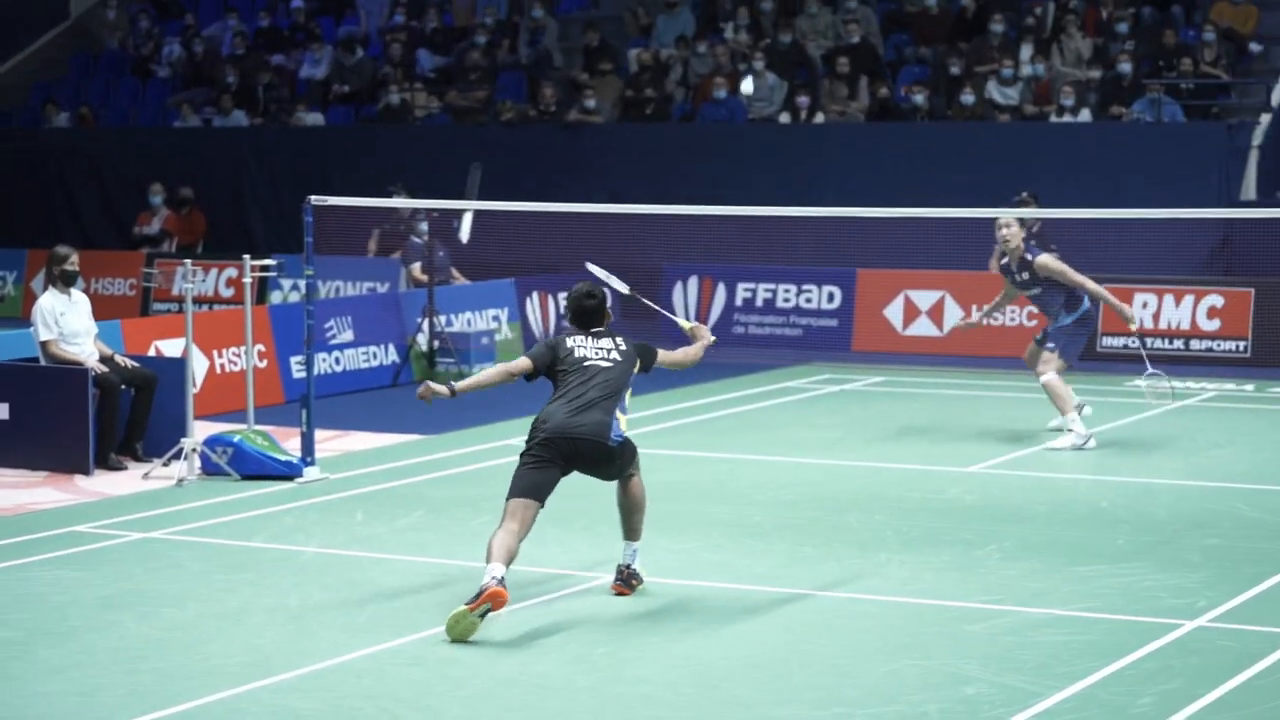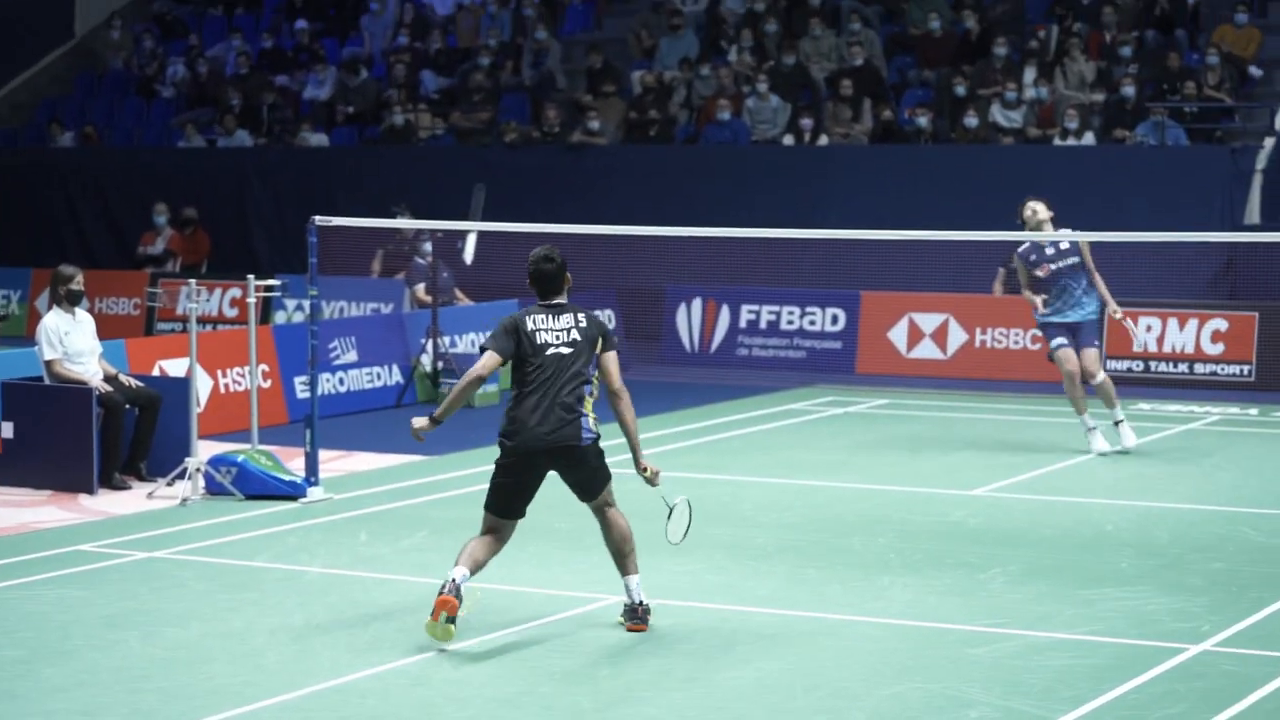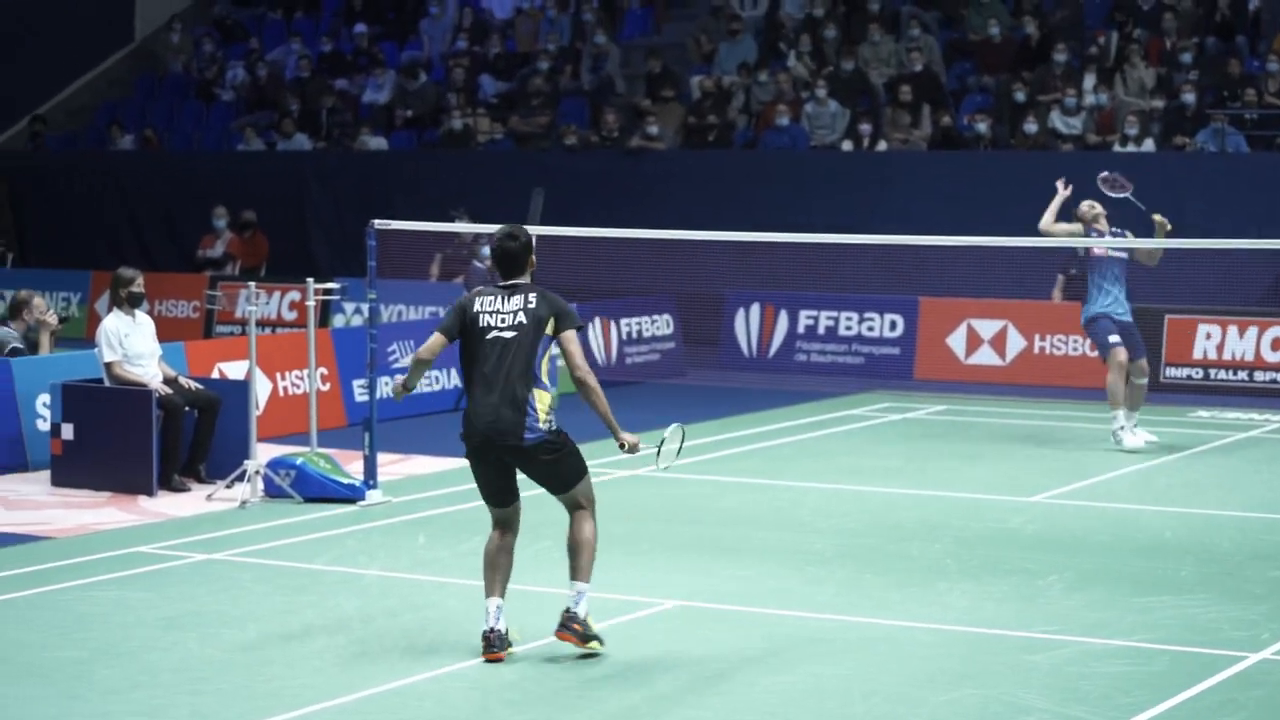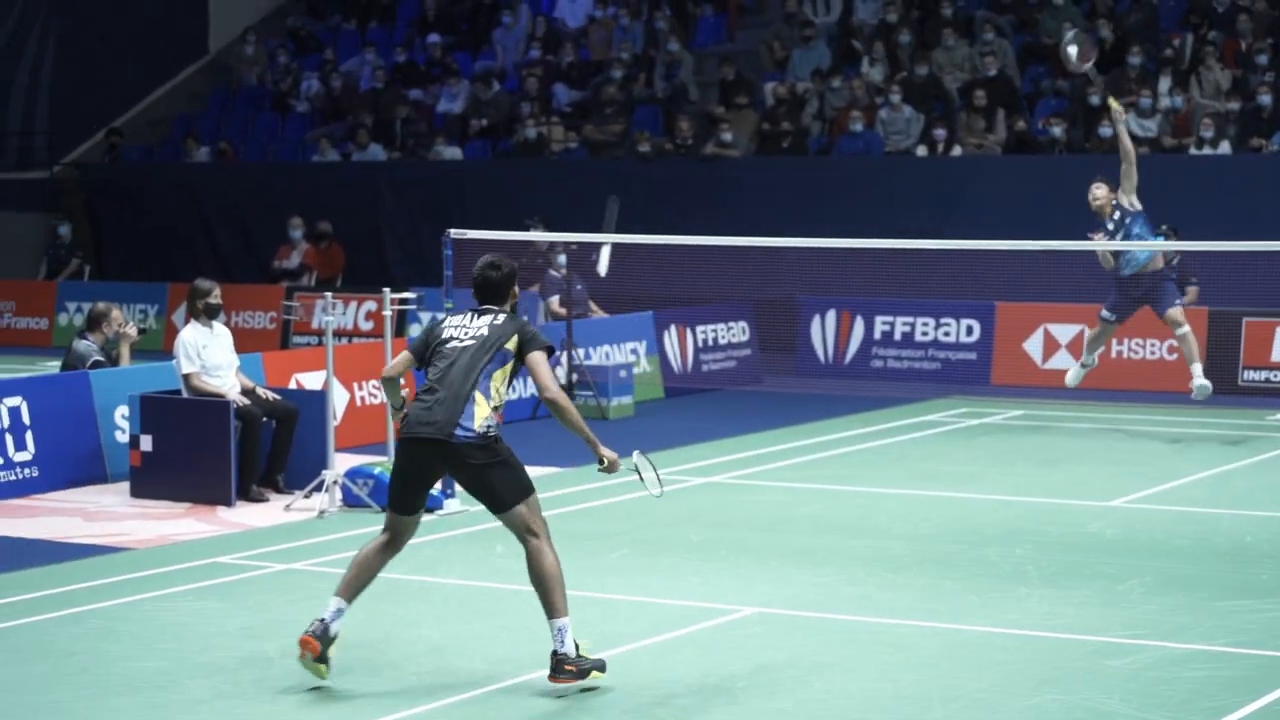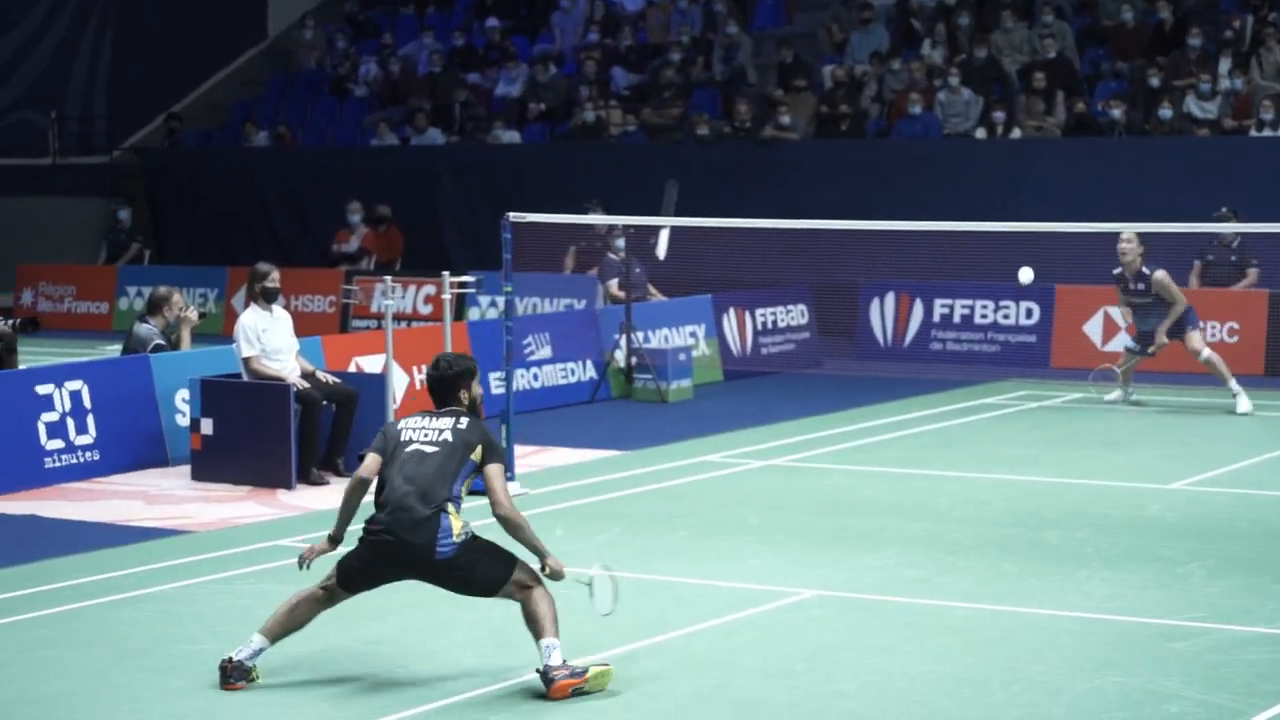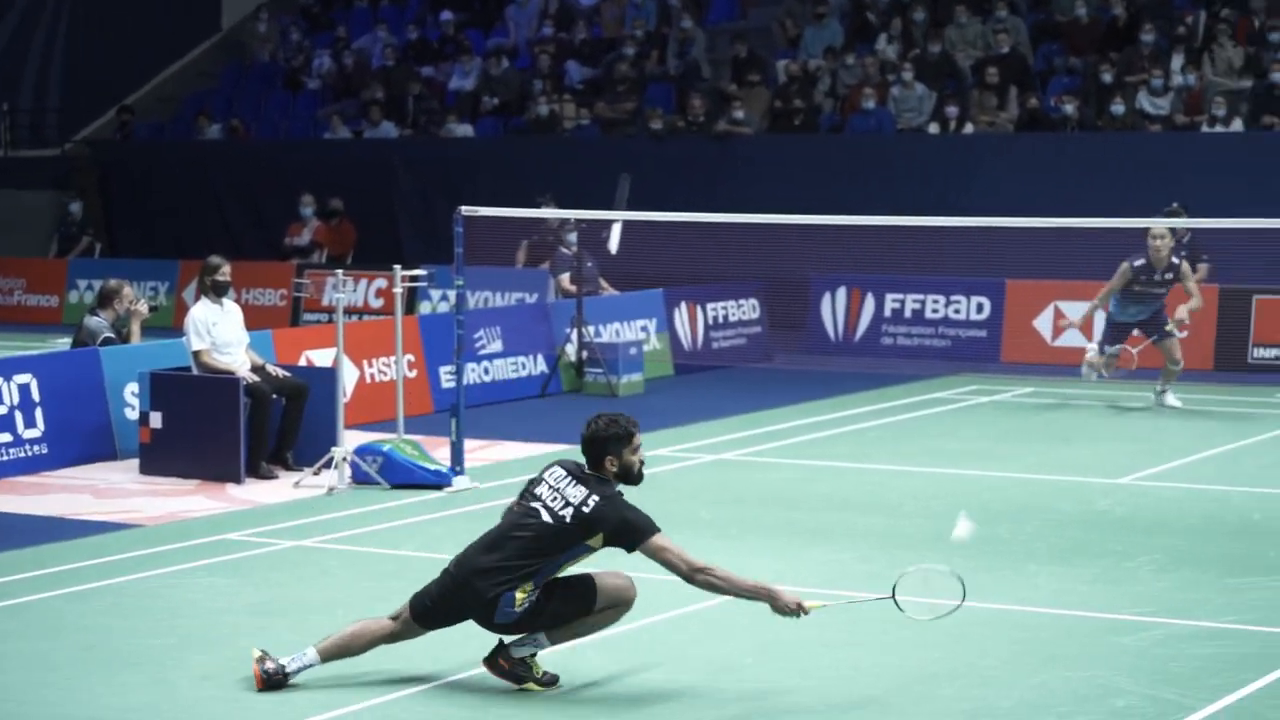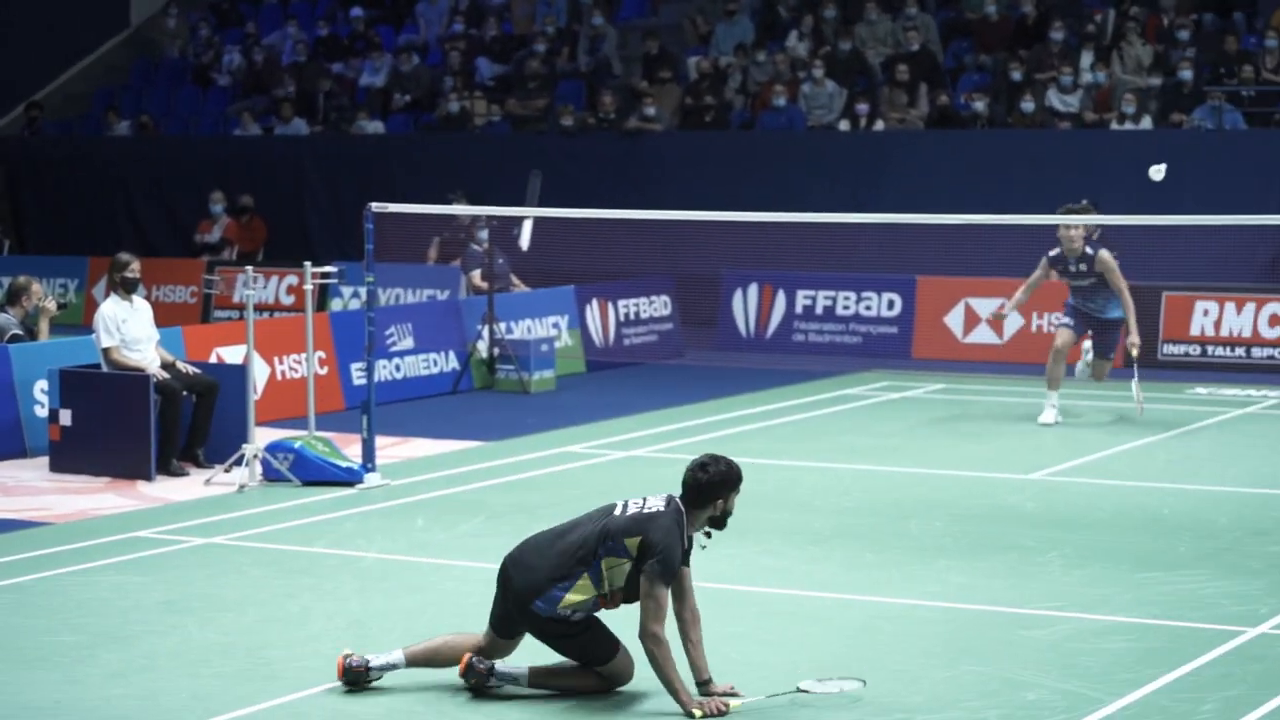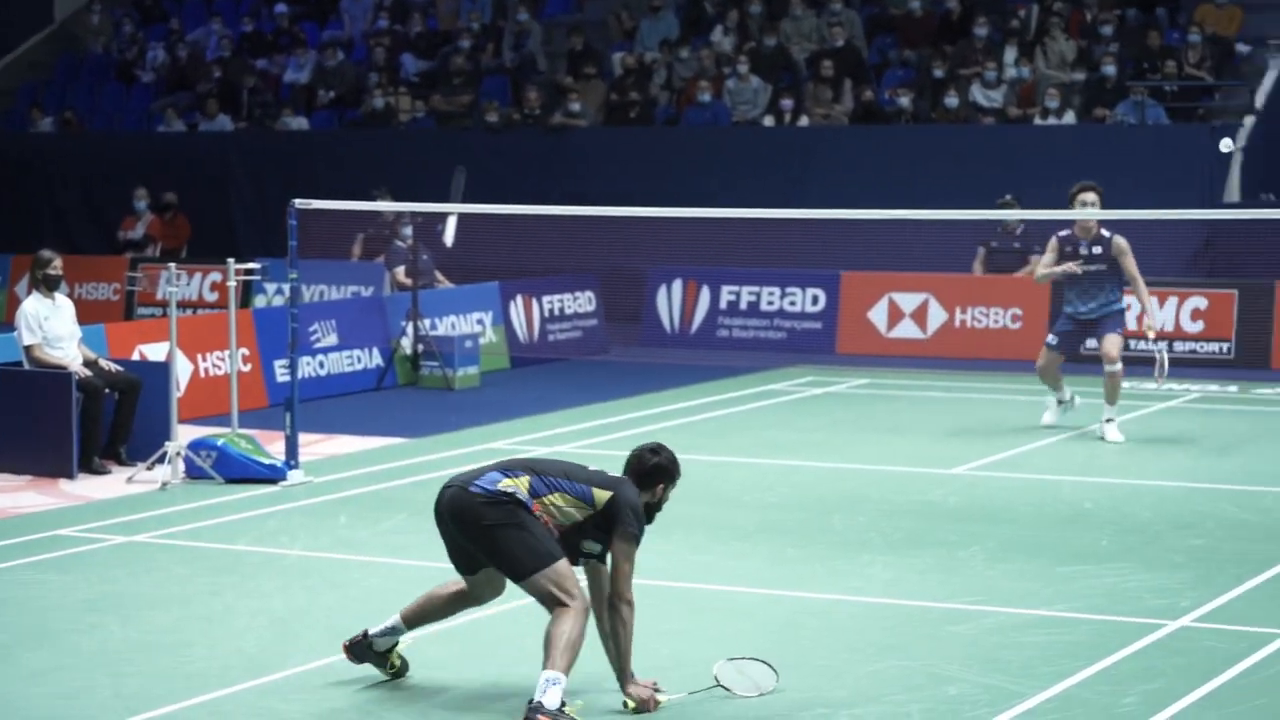
dt=0.3s
person 1, frame 1
left shoulder: (558, 344)
right shoulder: (630, 346)
left elbow: (509, 369)
right elbow: (683, 358)
left wrist: (452, 389)
right wrist: (702, 338)
left hip: (550, 434)
right hip: (602, 438)
left knee: (512, 524)
right knee: (630, 472)
left ankle: (492, 584)
right ankle: (628, 569)
person 1, frame 2
left shoulder: (516, 324)
right shoulder: (594, 326)
left elbow: (478, 374)
right elbow: (617, 391)
left wrist: (434, 420)
right wrist: (639, 457)
left hip: (521, 442)
right hip: (575, 438)
left knee: (494, 536)
right knee: (606, 507)
left ankle: (452, 587)
right ankle: (635, 604)
person 1, frame 3
left shoulder: (470, 302)
right shoulder: (551, 306)
left elbow: (425, 356)
right elbow: (581, 375)
left wrist: (406, 383)
right wrist: (617, 430)
left hip: (479, 434)
right hip: (531, 433)
left knee: (503, 524)
right knee: (582, 506)
left ankle: (493, 631)
right ankle: (575, 615)
person 1, frame 4
left shoulder: (443, 325)
right shoulder: (520, 329)
left elbow: (390, 374)
right elbow: (550, 395)
left wrist: (400, 410)
right wrist: (598, 448)
left hip: (417, 437)
right hip: (468, 440)
left knee: (392, 539)
right knee: (535, 536)
left ankle: (322, 631)
right ankle: (564, 655)
person 1, frame 5
left shoulder: (401, 425)
right shoulder: (478, 434)
left elbow: (359, 482)
right elbow: (505, 512)
left wrist: (334, 537)
right wrist: (547, 559)
left hip: (381, 541)
right hip: (439, 546)
left knee: (325, 592)
right knee: (531, 587)
left ankle: (239, 661)
right ankle: (558, 669)
person 1, frame 6
left shoulder: (557, 469)
right shoulder: (615, 510)
right elbow: (693, 571)
right wrist: (771, 595)
left hip: (465, 573)
right hip: (499, 600)
left knee: (400, 624)
right knee: (622, 592)
left ankle: (284, 665)
right ankle: (515, 653)
person 1, frame 7
left shoulder: (670, 512)
right shoulder: (664, 536)
left elbow: (686, 607)
right elbow: (652, 633)
left wrist: (704, 682)
left hip: (515, 570)
right hip: (540, 598)
left knee: (498, 643)
right knee: (618, 673)
left ankle: (370, 664)
right ankle: (493, 671)
person 1, frame 8
left shoulder: (604, 503)
right shoulder: (628, 504)
left elbow: (604, 598)
right elbow: (621, 601)
left wrist: (627, 676)
right wrist: (626, 682)
left hip: (455, 496)
right hip: (489, 500)
left knee: (480, 589)
right knee: (570, 604)
left ankle: (375, 640)
person 2, frame 1
left shoulder: (1039, 260)
right shoulder: (1006, 266)
left elbow: (1082, 281)
right elbow: (1008, 295)
left wrist: (1118, 306)
right wrist: (981, 317)
left hip: (1077, 317)
right hip: (1061, 318)
left knee: (1045, 371)
right knee: (1033, 360)
left ankle: (1077, 431)
right ankle: (1073, 406)
person 2, frame 2
left shoulder: (1074, 240)
right shoulder: (1023, 253)
left elbow: (1092, 272)
right elbow: (1025, 290)
left wrist: (1109, 301)
right wrist: (1034, 299)
left hip: (1086, 316)
right hip: (1052, 321)
left knee: (1091, 370)
right knee: (1070, 370)
left ankle: (1119, 421)
right ankle: (1091, 429)
person 2, frame 3
left shoulder: (1123, 235)
right shoulder: (1082, 232)
left elbow: (1151, 260)
right elbow: (1044, 228)
left wrist: (1159, 232)
right wrist: (1060, 197)
left hip: (1123, 315)
right hip: (1098, 315)
left knee: (1142, 372)
right knee: (1119, 360)
left ankle: (1131, 423)
right ankle: (1120, 427)
person 2, frame 4
left shoulder: (1125, 200)
right shoulder: (1101, 232)
left elbow: (1129, 156)
right elbow: (1107, 266)
left wrist: (1120, 124)
right wrist: (1100, 249)
left hip: (1157, 278)
right hip: (1127, 282)
left knee: (1177, 321)
right knee: (1100, 331)
left ankle: (1198, 378)
right ankle: (1086, 361)
person 2, frame 5
left shoulder: (1156, 276)
right shoulder: (1118, 276)
left elbow: (1181, 303)
right elbow: (1123, 305)
left wrist: (1162, 329)
right wrist: (1129, 320)
left hip: (1179, 318)
right hip: (1148, 326)
left knee: (1196, 348)
right knee: (1127, 360)
left ankle: (1238, 392)
right ankle: (1126, 389)
person 2, frame 6
left shoulder: (1180, 266)
right shoulder: (1133, 266)
left elbow: (1197, 299)
right elbow: (1107, 292)
left wrist: (1185, 308)
right wrist: (1083, 318)
left hip: (1152, 312)
right hip: (1121, 315)
left knee: (1175, 359)
right knee: (1102, 366)
left ankle: (1163, 390)
right ankle: (1093, 353)
person 2, frame 7
left shoulder: (1100, 256)
right shoulder: (1052, 257)
left elbow: (1123, 292)
right elbow: (1029, 285)
left wrist: (1133, 331)
right wrist: (1010, 307)
left hip: (1109, 312)
right hip: (1079, 308)
left knee: (1100, 373)
right knee: (1059, 347)
left ankle: (1089, 351)
right ankle: (1051, 405)
person 2, frame 8
left shoulder: (1115, 242)
right shoulder: (1060, 240)
left elbow: (1136, 280)
right elbow: (1038, 275)
left wrist: (1148, 314)
right wrist: (1059, 269)
left hip: (1109, 311)
right hip: (1074, 313)
left knee: (1110, 355)
right knee: (1044, 367)
left ankle: (1109, 420)
right ankle: (1063, 398)
person 3, frame 1
left shoulder: (82, 298)
right shoulder: (46, 304)
right elbow: (51, 350)
left wrist: (113, 355)
right wrist: (83, 361)
left hip: (95, 362)
right hip: (67, 367)
left knee: (147, 378)
right knee: (111, 383)
left ankle: (130, 443)
right ankle: (105, 453)
person 3, frame 2
left shoulder: (86, 317)
right shoulder: (50, 323)
right elbow: (55, 369)
left wrist: (118, 374)
right wrist: (87, 380)
left hip: (99, 381)
right hip: (72, 386)
left knee: (151, 398)
right knee: (115, 402)
left ankle: (134, 462)
right ankle: (109, 472)
person 3, frame 3
left shoulder: (145, 320)
right shoulder: (110, 325)
right elbow: (115, 372)
left wrist: (177, 377)
right wrist: (147, 382)
left hip: (158, 384)
left knee: (211, 400)
right knee: (175, 404)
left ankle: (194, 465)
right ankle: (168, 474)
person 3, frame 4
left shoulder: (223, 331)
right shoulder: (188, 337)
right elbow: (193, 383)
left wrist: (255, 387)
right wrist: (225, 393)
left hip: (236, 394)
right hip: (209, 400)
left knee: (288, 411)
right knee: (253, 415)
left ankle: (272, 475)
right ankle: (246, 485)
person 3, frame 5
left shoulder: (283, 315)
right shoulder: (248, 320)
right elbow: (253, 366)
left wrist: (315, 371)
right wrist: (285, 377)
left hip: (296, 378)
right hip: (270, 383)
left knee: (348, 394)
right knee: (313, 398)
left ankle: (332, 458)
right ankle: (307, 468)
person 3, frame 6
left shoulder: (234, 308)
right shoulder: (198, 314)
right elbow: (203, 360)
left wrist: (265, 365)
right wrist: (235, 370)
left hip: (246, 372)
left knee: (298, 388)
right knee: (262, 392)
left ankle: (282, 452)
right ankle: (256, 462)
person 3, frame 7
left shoulder: (143, 305)
right shoulder: (107, 311)
right elbow: (113, 357)
left wrist: (175, 362)
right wrist: (145, 367)
left hip: (156, 369)
right hip: (130, 374)
left knee: (209, 385)
right knee: (173, 389)
left ankle: (193, 449)
right ankle: (167, 459)
person 3, frame 8
left shoulder: (66, 303)
right shoulder: (29, 308)
right elbow: (34, 355)
left wrist: (97, 360)
right wrist: (71, 366)
left hip: (77, 367)
left knee: (130, 383)
right knee: (93, 386)
left ankle: (115, 447)
right ankle: (89, 456)
